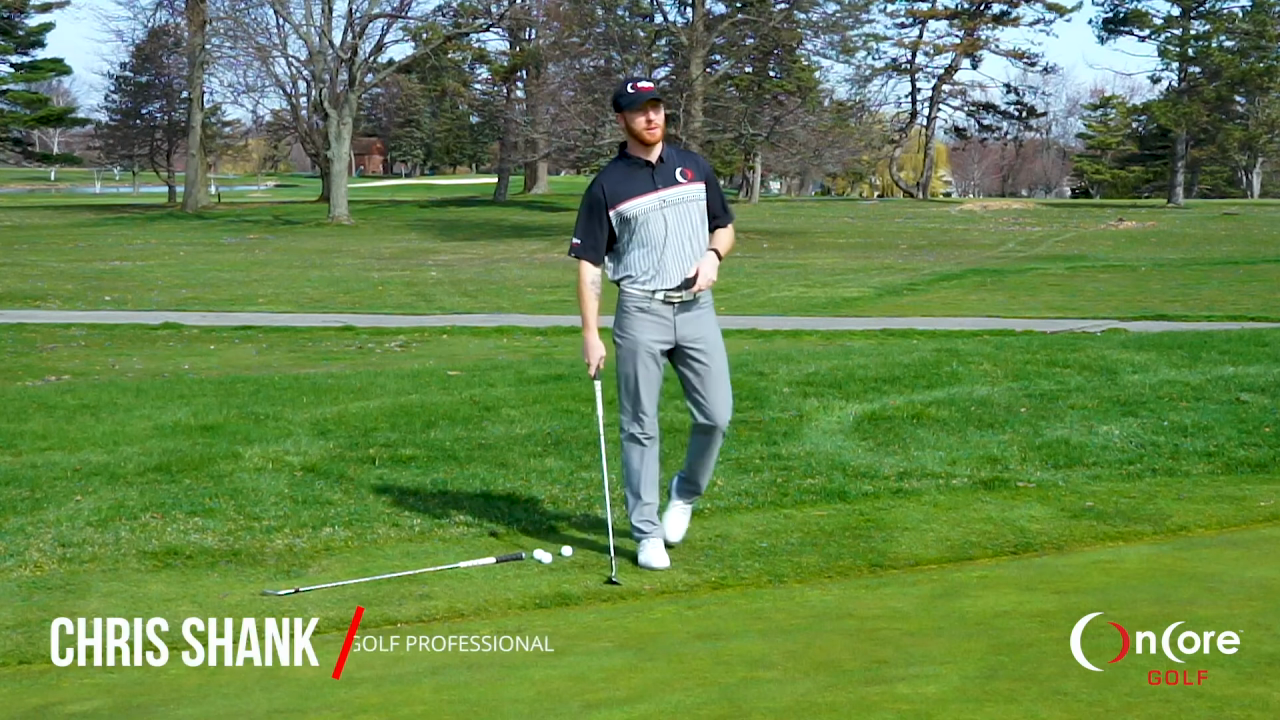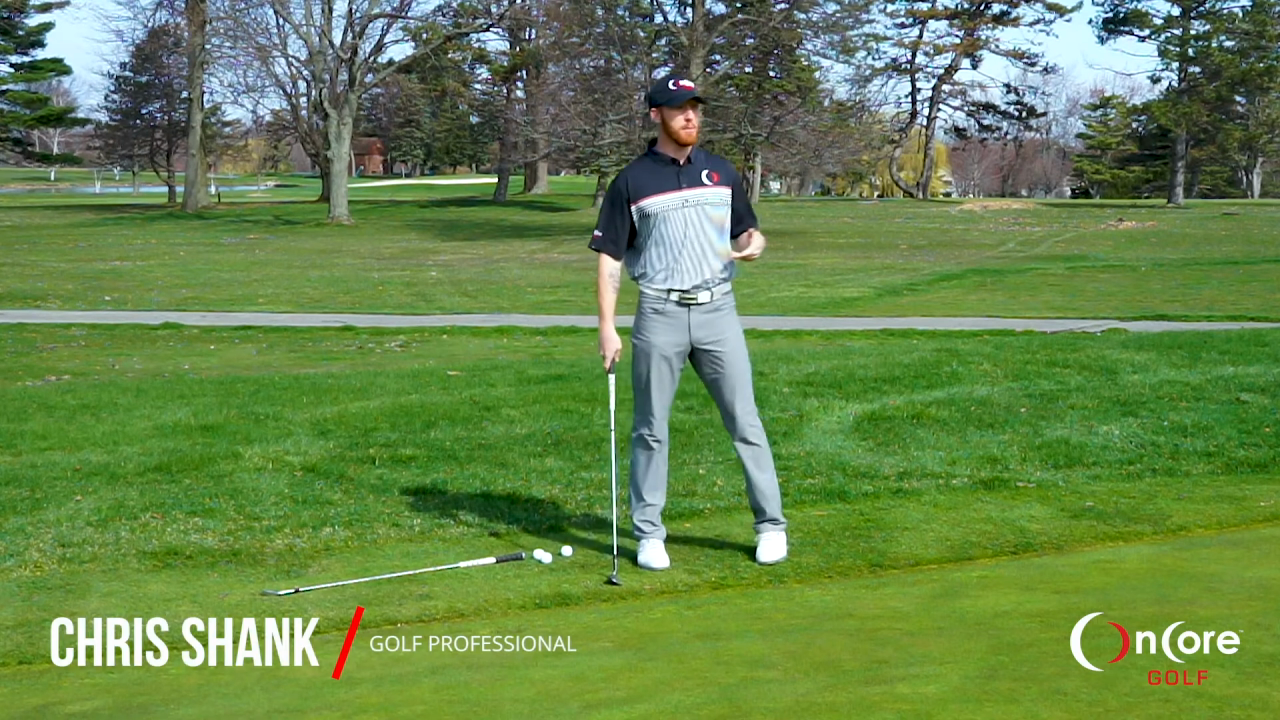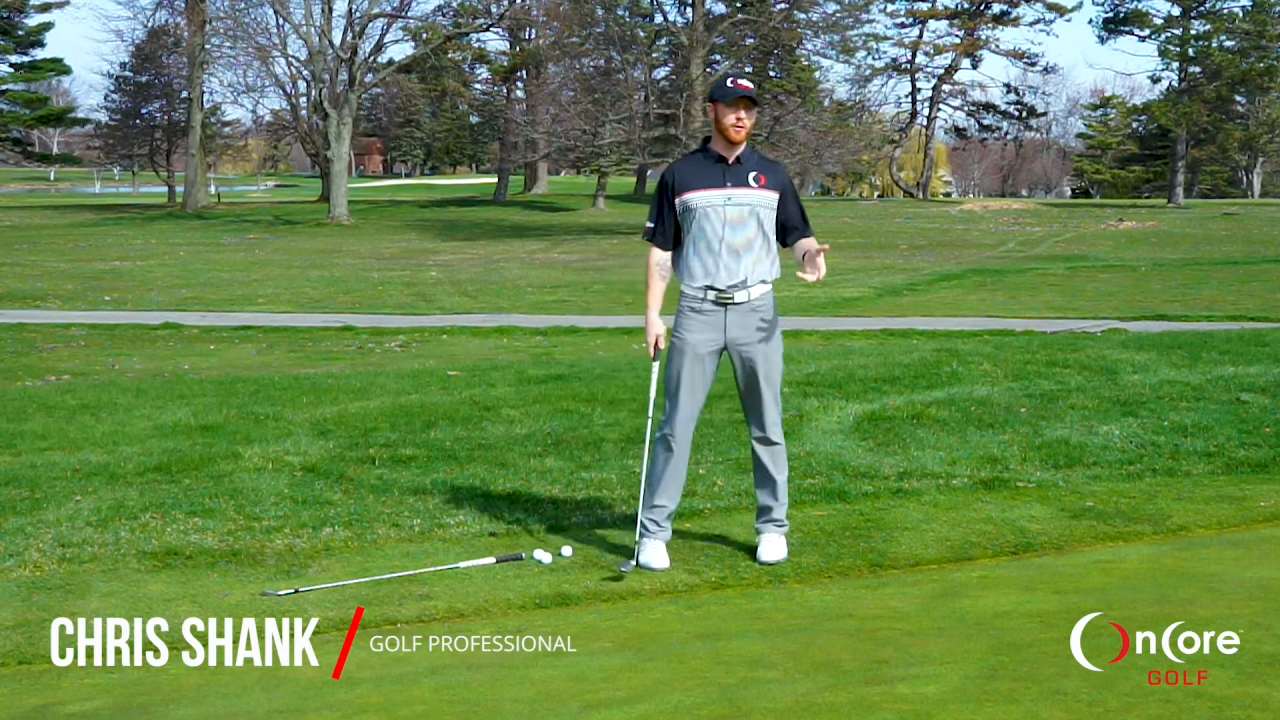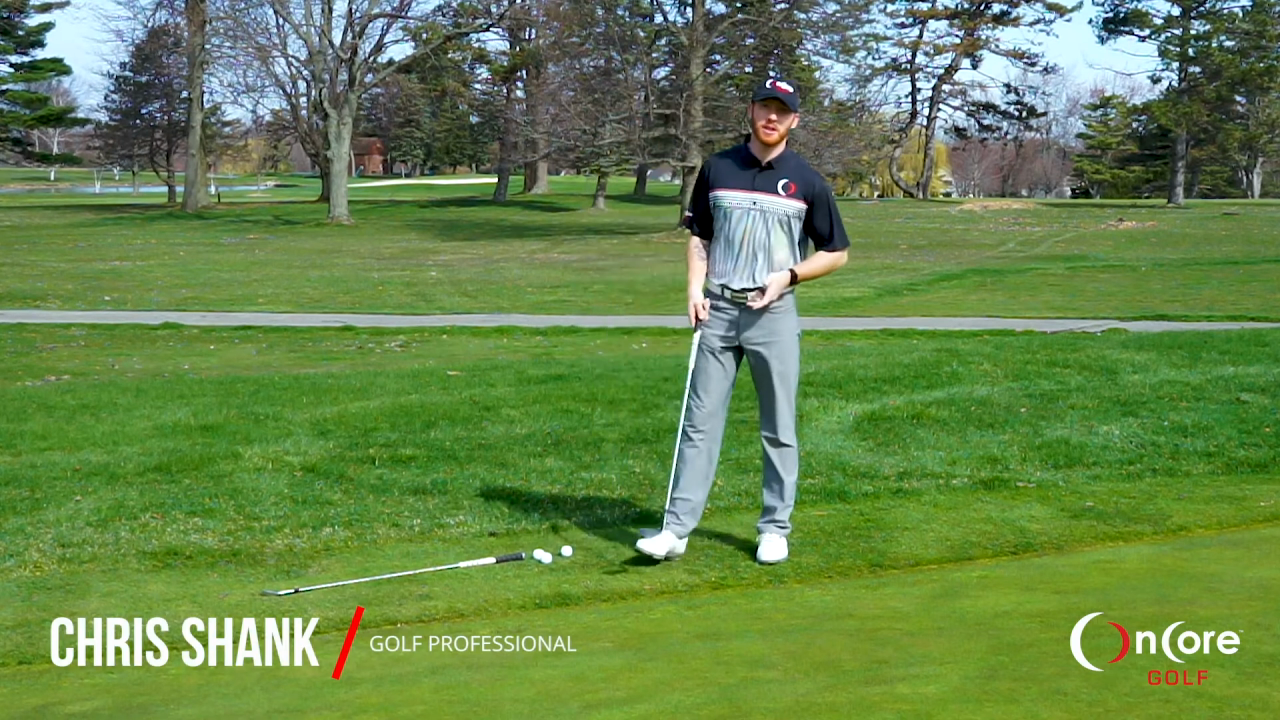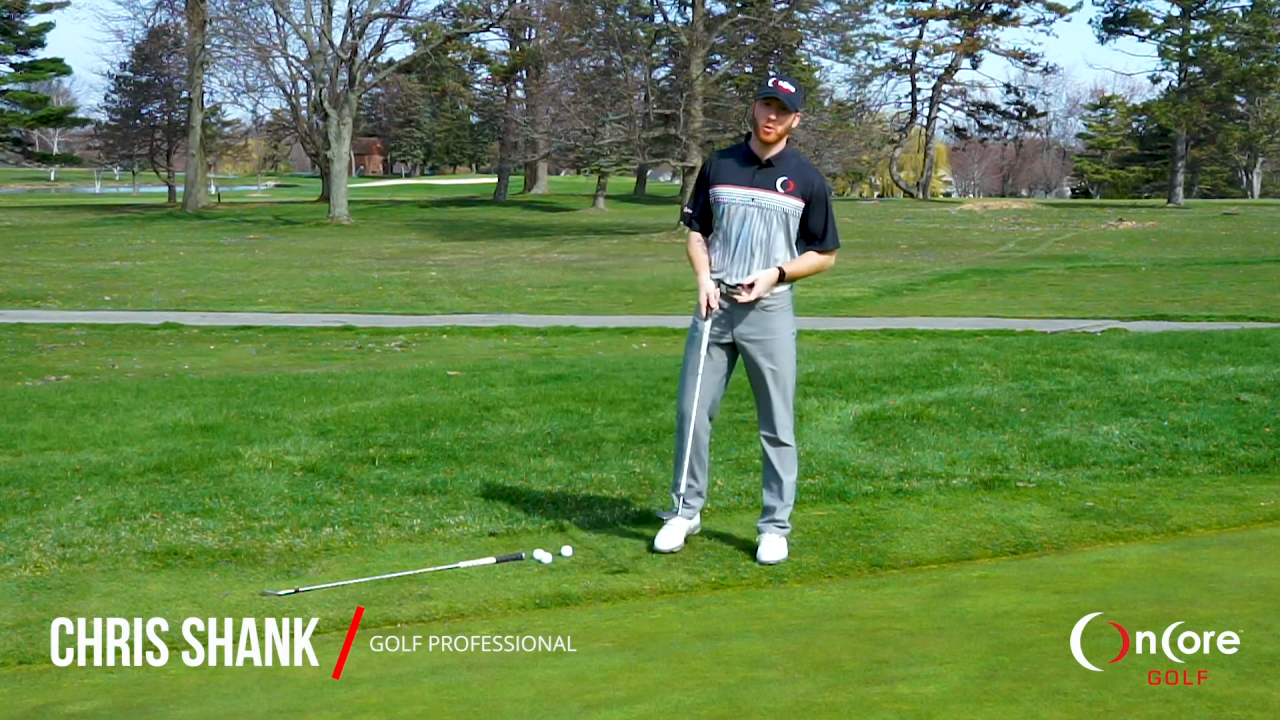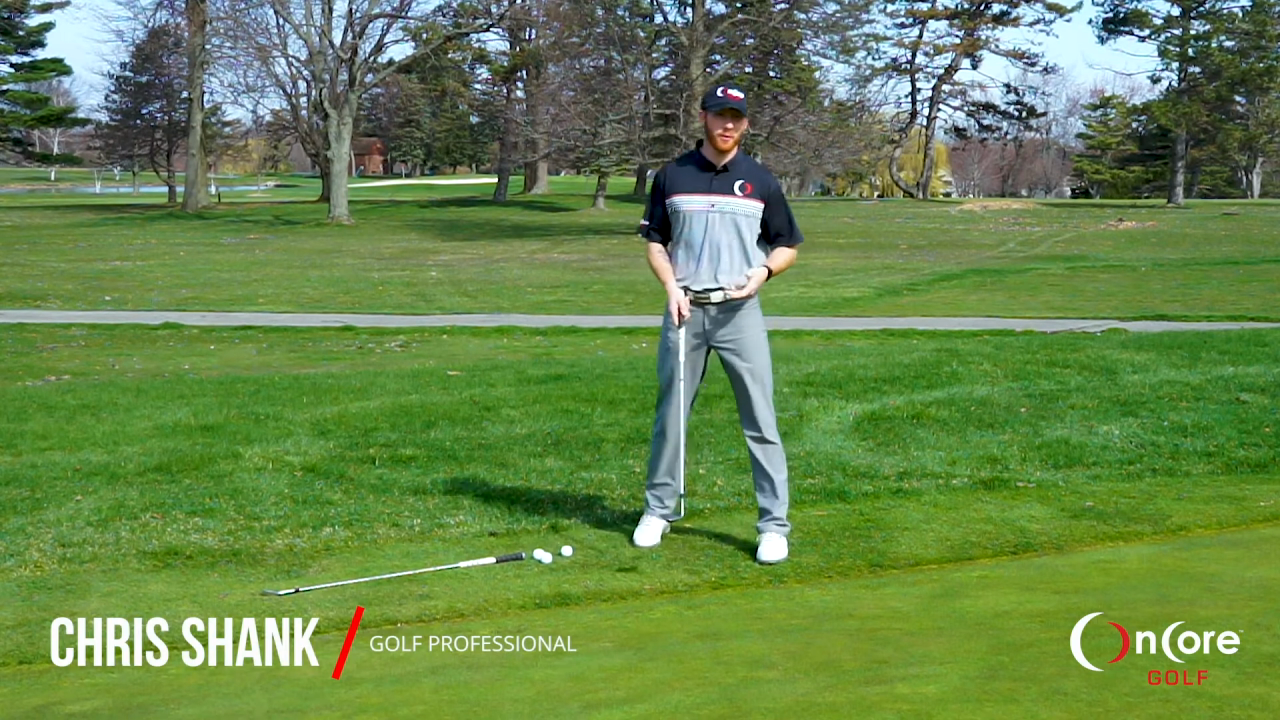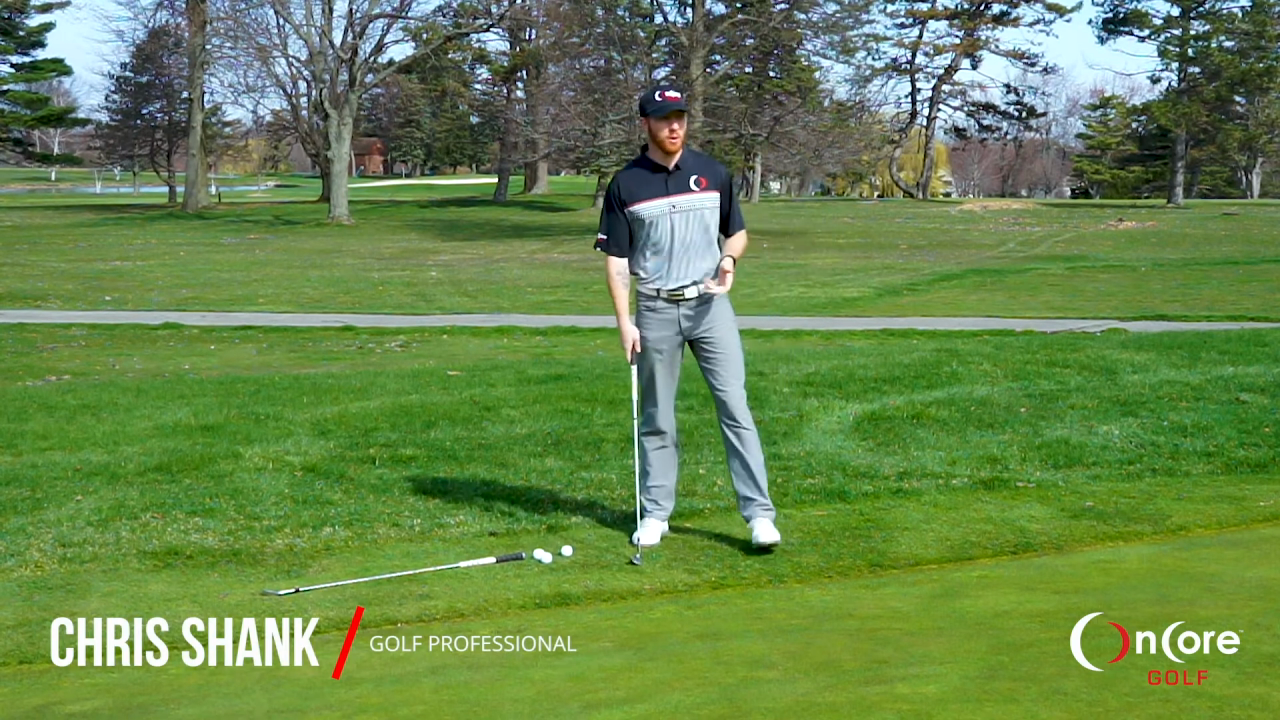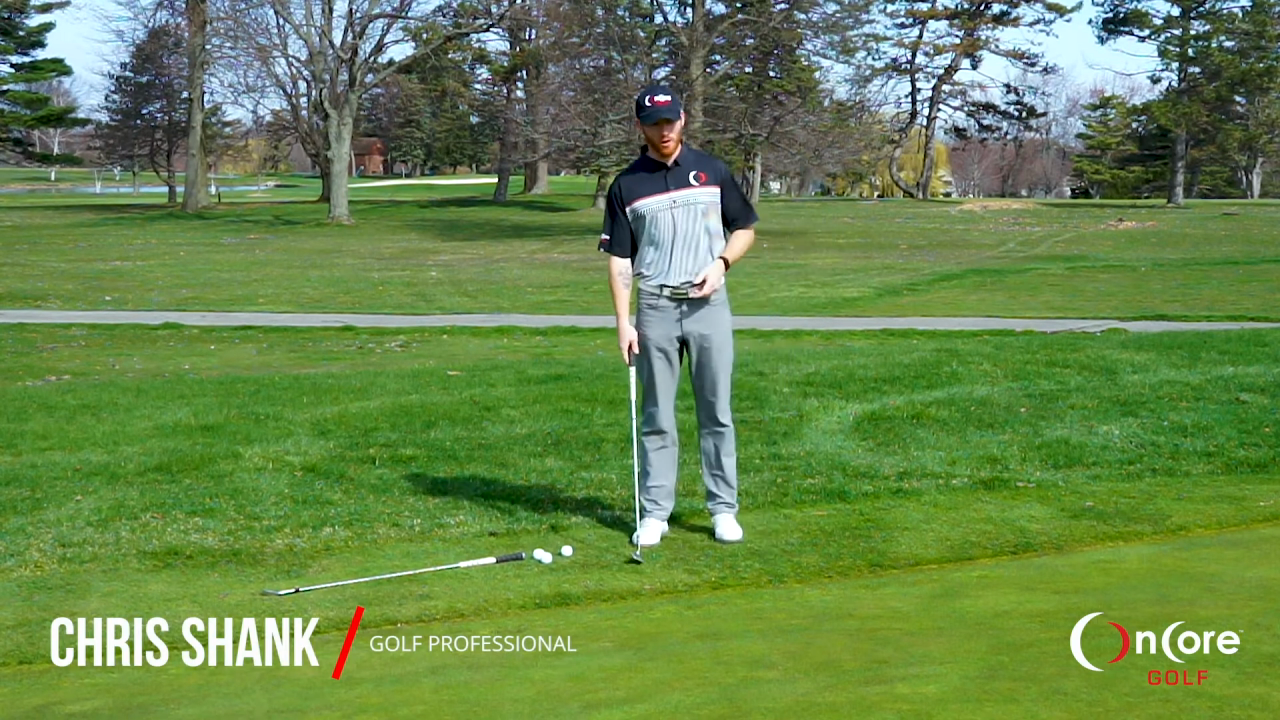
dt=0.4s
person 1, frame 1
left shoulder: (695, 167)
right shoulder: (607, 185)
left elbow: (724, 228)
right elbow: (589, 263)
left wrist: (713, 257)
right wrist: (590, 334)
left hip: (696, 310)
right hip: (640, 314)
left knee: (715, 415)
right knee: (641, 427)
left ankle: (684, 492)
right ankle: (647, 533)
person 1, frame 2
left shoulder: (722, 171)
right shoulder: (631, 180)
left elbow: (745, 229)
right elbow: (610, 256)
left wrist: (752, 244)
right wrist: (606, 327)
left hip: (718, 312)
right hip: (659, 315)
left knee: (744, 423)
right knee: (651, 429)
left ankle: (770, 523)
right ankle: (648, 532)
person 1, frame 3
left shoulder: (773, 175)
right shoulder: (678, 175)
left elbow: (799, 237)
right elbow: (661, 250)
left wrist: (811, 256)
right wrist: (652, 313)
left hip: (757, 312)
right hip: (696, 314)
left knee: (766, 428)
right knee: (676, 425)
left ankle: (772, 526)
right ankle: (653, 530)
person 1, frame 4
left shoulder: (808, 181)
right shoulder: (716, 169)
left elbow: (835, 252)
right elbow: (699, 236)
left wrist: (787, 275)
right wrist: (695, 287)
left hip: (774, 314)
right hip: (719, 310)
left knee: (778, 428)
right knee: (700, 422)
left ankle: (774, 527)
right ankle: (677, 528)
person 1, frame 5
left shoulder: (807, 179)
right shoulder: (717, 166)
left elbow: (824, 254)
right elbow: (696, 232)
left wrist: (775, 273)
right wrist: (704, 277)
left hip: (770, 311)
right hip: (716, 307)
left knee: (776, 426)
right knee: (692, 410)
left ankle: (775, 527)
right ankle: (686, 510)
person 1, frame 6
left shoulder: (762, 181)
right shoulder: (671, 176)
left elbow: (787, 246)
right elbow: (656, 242)
left wrist: (764, 271)
right wrist: (671, 286)
left hip: (739, 312)
right hip: (686, 311)
left knee: (760, 421)
right knee: (670, 416)
left ankle: (773, 526)
right ankle: (659, 510)
person 1, frame 7
left shoulder: (714, 174)
right shoulder: (624, 185)
left elbow: (736, 233)
right elbow: (616, 258)
left wrist: (728, 262)
right wrist: (624, 321)
left hip: (710, 306)
right hip: (656, 310)
left knee: (734, 407)
right knee: (657, 417)
left ankle: (758, 511)
right ankle: (656, 512)
person 1, frame 8
left shoulder: (713, 170)
right shoulder: (625, 185)
left elbow: (744, 229)
right elbow: (619, 258)
left wrist: (721, 263)
right wrist: (623, 323)
left hip: (709, 305)
right hip: (655, 308)
left knee: (716, 412)
right knee: (657, 415)
left ankle: (723, 507)
right ankle: (655, 512)
